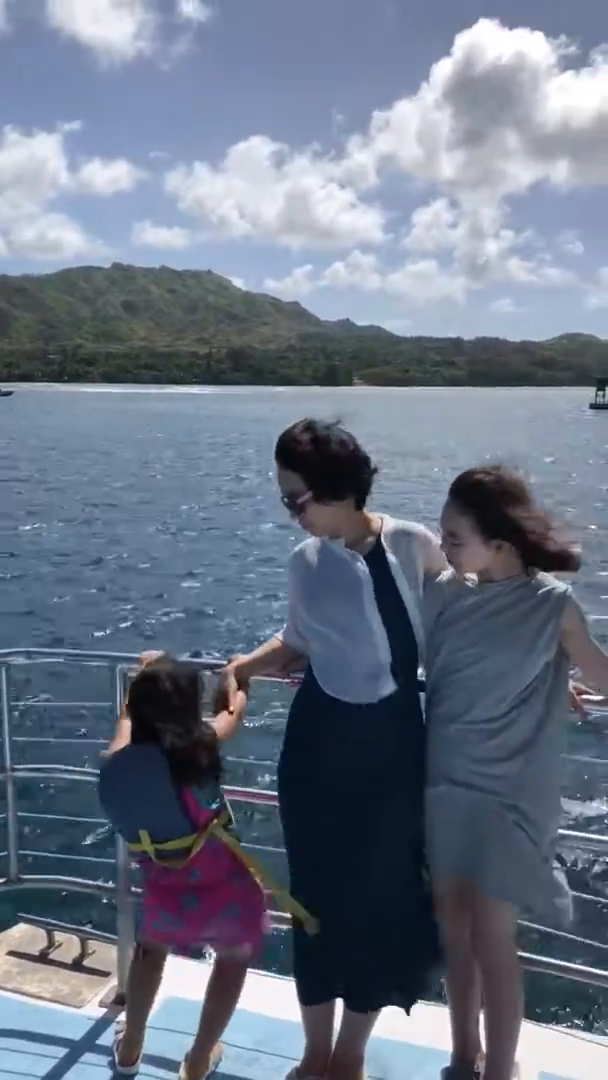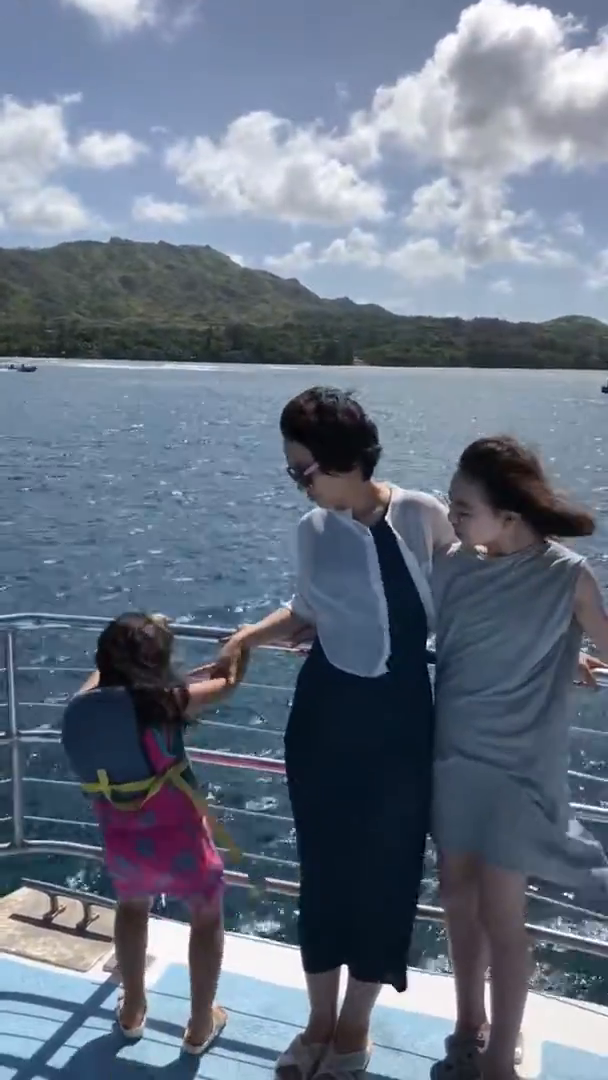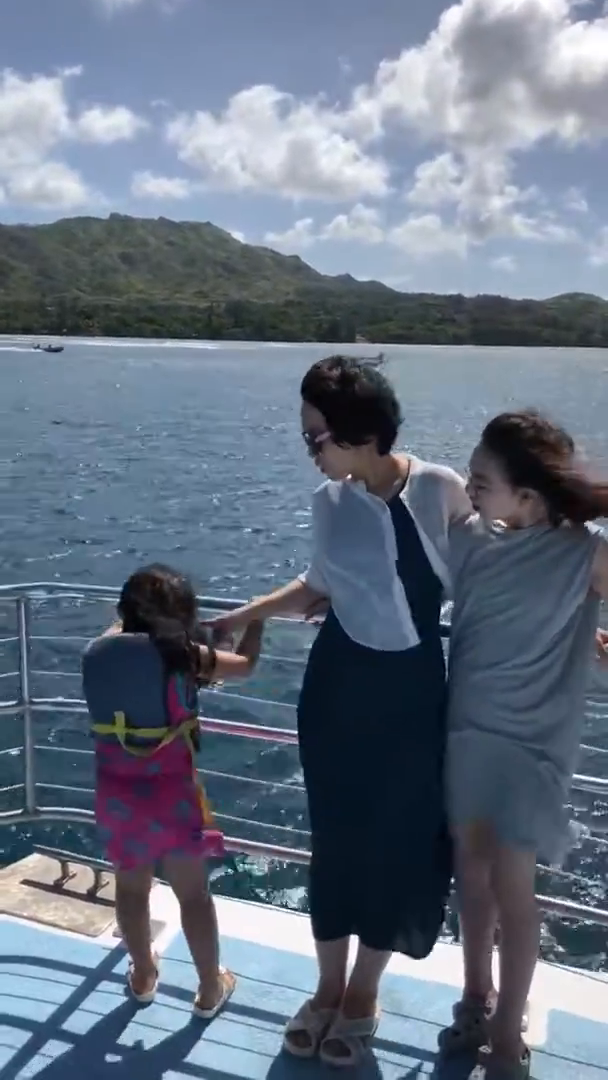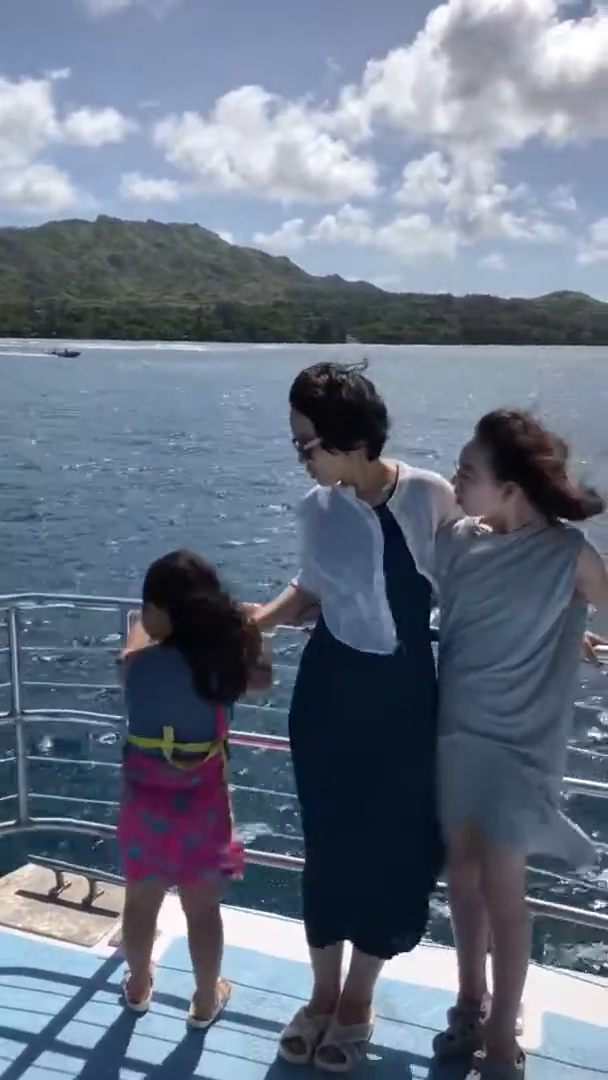
dt=0.5s
person 1, frame 1
left shoulder: (414, 546)
right shoulder: (305, 562)
right wrist: (242, 666)
left hip: (392, 747)
right hip: (317, 743)
left knee: (374, 899)
right knee: (314, 895)
person 1, frame 2
left shoulder: (422, 516)
right shoulder: (312, 530)
right wrist: (248, 636)
left hip: (398, 719)
right hip: (323, 714)
left knee: (382, 871)
right knee: (321, 867)
right ankle: (319, 1019)
person 1, frame 3
left shoulder: (442, 490)
right shoulder: (328, 501)
right wrist: (257, 608)
left hip: (411, 691)
right hip: (336, 687)
left knee: (391, 843)
right knee: (333, 838)
left ankle: (363, 995)
right ankle: (328, 986)
person 1, frame 4
left shoulder: (430, 495)
right shoulder: (318, 506)
right wrist: (252, 623)
left hip: (402, 698)
right hip: (326, 693)
left knee: (387, 848)
right knee: (326, 845)
left ankle: (358, 999)
right ankle: (323, 993)
person 2, frame 1
left shoulder: (552, 605)
right shoulder: (442, 592)
left hip: (508, 794)
right hip: (443, 782)
left knee: (492, 943)
right knee: (452, 927)
person 2, frame 2
right shoulder: (452, 563)
left hip: (518, 768)
right hip: (452, 754)
left knee: (500, 916)
right knee: (458, 898)
right ankle: (469, 1028)
person 2, frame 3
right shoulder: (469, 536)
left hip: (530, 741)
right hip: (465, 727)
left knee: (511, 888)
right knee: (470, 871)
right ankle: (477, 998)
person 2, frame 4
right shoulder: (454, 539)
left hip: (518, 743)
right hip: (454, 731)
left knee: (501, 890)
right knee: (462, 874)
right ankle: (471, 1002)
person 3, frame 1
left shoulder: (115, 763)
right shoulder: (196, 750)
left elbow: (131, 716)
right elbow: (234, 710)
left wrist: (147, 674)
left hip: (164, 889)
right hip: (221, 887)
left knee: (150, 947)
right knee: (234, 957)
left ankle: (130, 1046)
person 3, frame 2
left shoulder: (81, 706)
right shoulder: (162, 700)
left elbow: (103, 672)
right elbow: (224, 683)
left wrist: (130, 634)
right wrist: (238, 652)
left hip: (120, 839)
right hip: (176, 834)
left knee: (132, 907)
right knee: (207, 916)
left ankle: (132, 1010)
right ankle: (201, 1025)
person 3, frame 3
left shoulder: (97, 653)
right shoulder: (182, 654)
right elbow: (245, 664)
right wrist: (254, 621)
left hip: (116, 792)
right hip: (171, 792)
left knee: (131, 887)
right knee: (193, 893)
left ankle: (143, 975)
right ankle: (210, 989)
person 3, frame 4
left shoulder: (138, 664)
right shoulder: (224, 664)
right elbow: (262, 678)
left wrist: (148, 620)
right wrist: (251, 629)
left hip: (145, 804)
right hip: (202, 806)
left knee: (140, 903)
right knee: (203, 909)
left ankle: (138, 985)
right ankle: (206, 1000)
